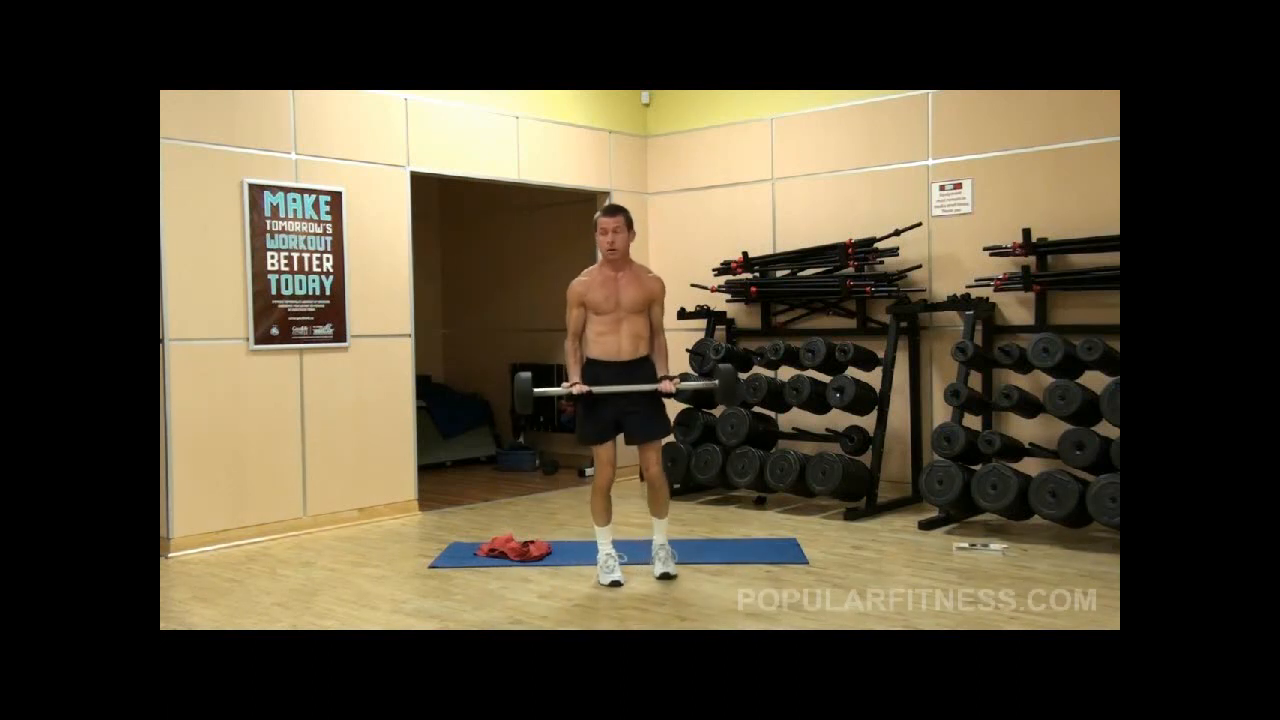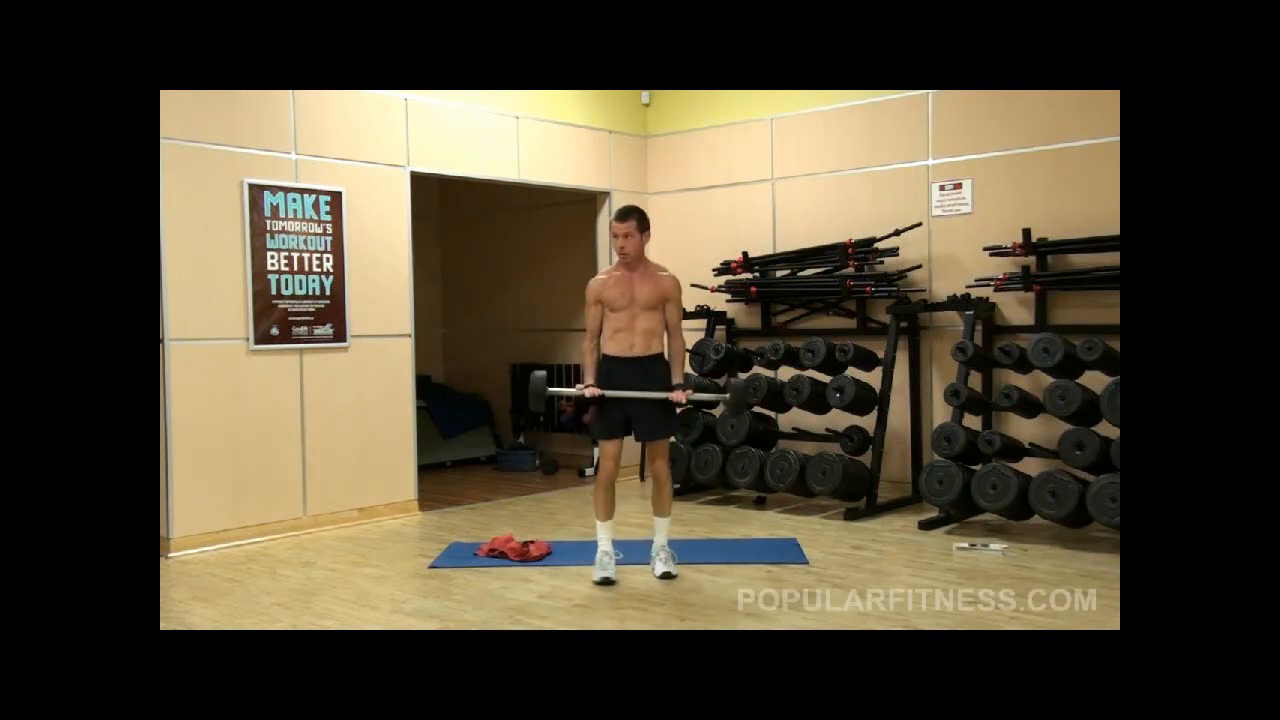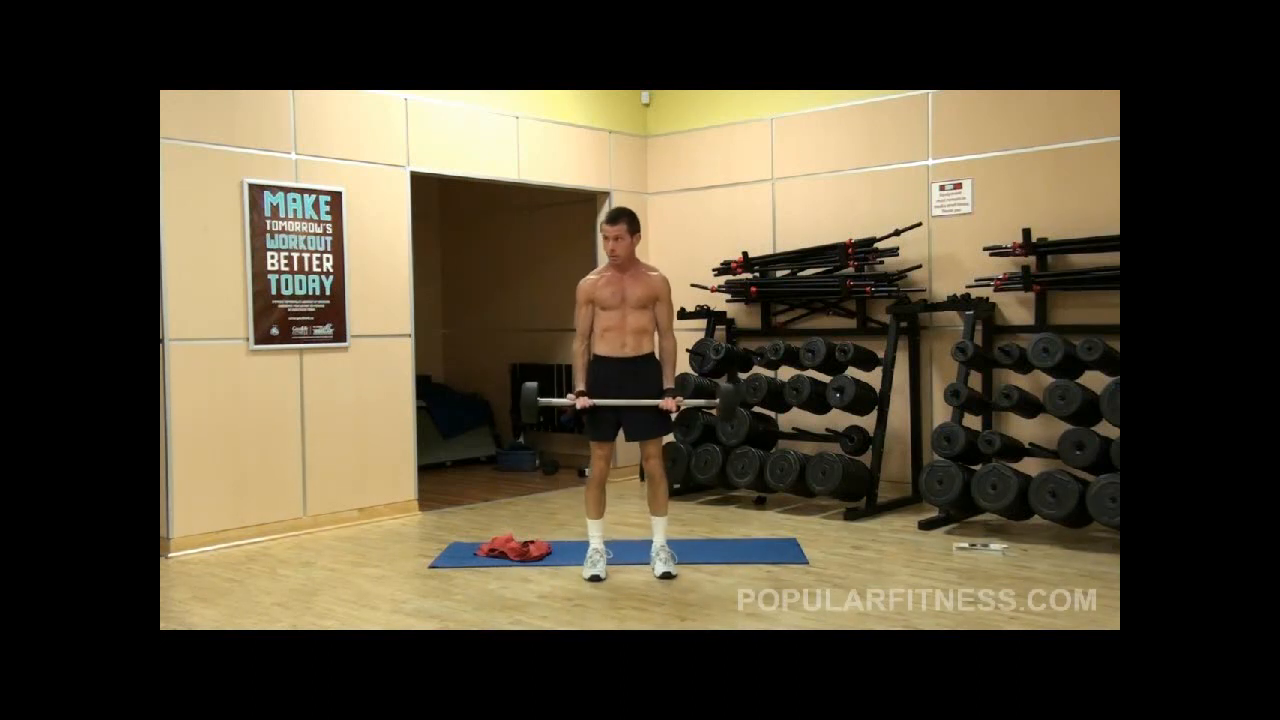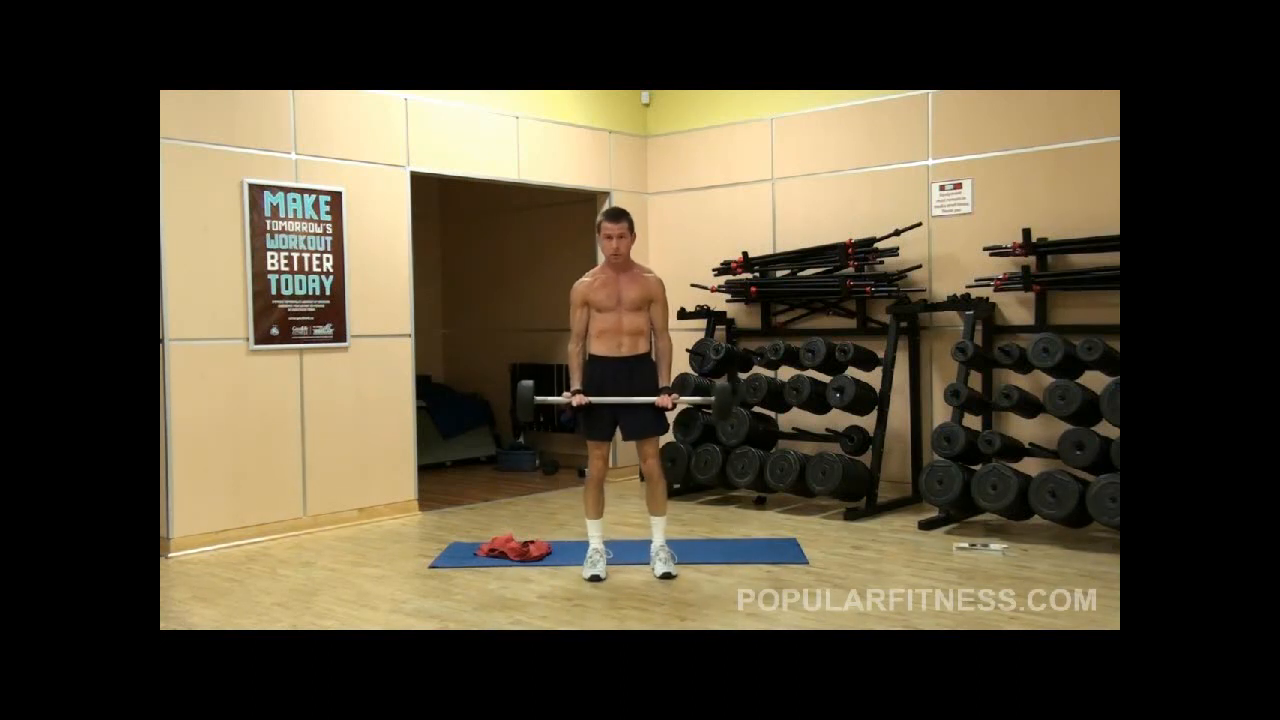
dt=0.4s
person 1, frame 1
left shoulder: (651, 282)
right shoulder: (581, 286)
left elbow: (657, 335)
right elbow: (573, 339)
left wrist: (664, 374)
right wrist: (574, 378)
left hip: (640, 376)
right hip: (598, 377)
left knee: (653, 470)
right knee: (604, 473)
left ankle: (660, 543)
right ankle: (606, 553)
person 1, frame 2
left shoulder: (666, 281)
right shoulder: (599, 284)
left elbow: (675, 336)
right elbow: (591, 338)
left wrist: (678, 382)
right wrist: (589, 380)
left hip: (653, 372)
right hip: (612, 373)
left knee: (659, 465)
right knee: (608, 467)
left ankle: (661, 545)
right ankle: (605, 548)
person 1, frame 3
left shoulder: (656, 281)
right shoulder: (589, 285)
left elbow: (666, 336)
right elbow: (581, 340)
left wrist: (669, 387)
right wrist: (580, 387)
left hip: (644, 371)
right hip: (603, 373)
left knee: (654, 463)
right knee: (599, 464)
left ankle: (660, 545)
right ankle: (596, 547)
person 1, frame 4
left shoulder: (650, 282)
right shoulder: (583, 287)
left elbow: (661, 336)
right elbow: (576, 341)
left wrist: (665, 385)
right wrist: (575, 386)
left hip: (640, 371)
right hip: (599, 373)
left knee: (651, 462)
right knee: (596, 464)
left ankle: (659, 545)
right ankle: (596, 547)
